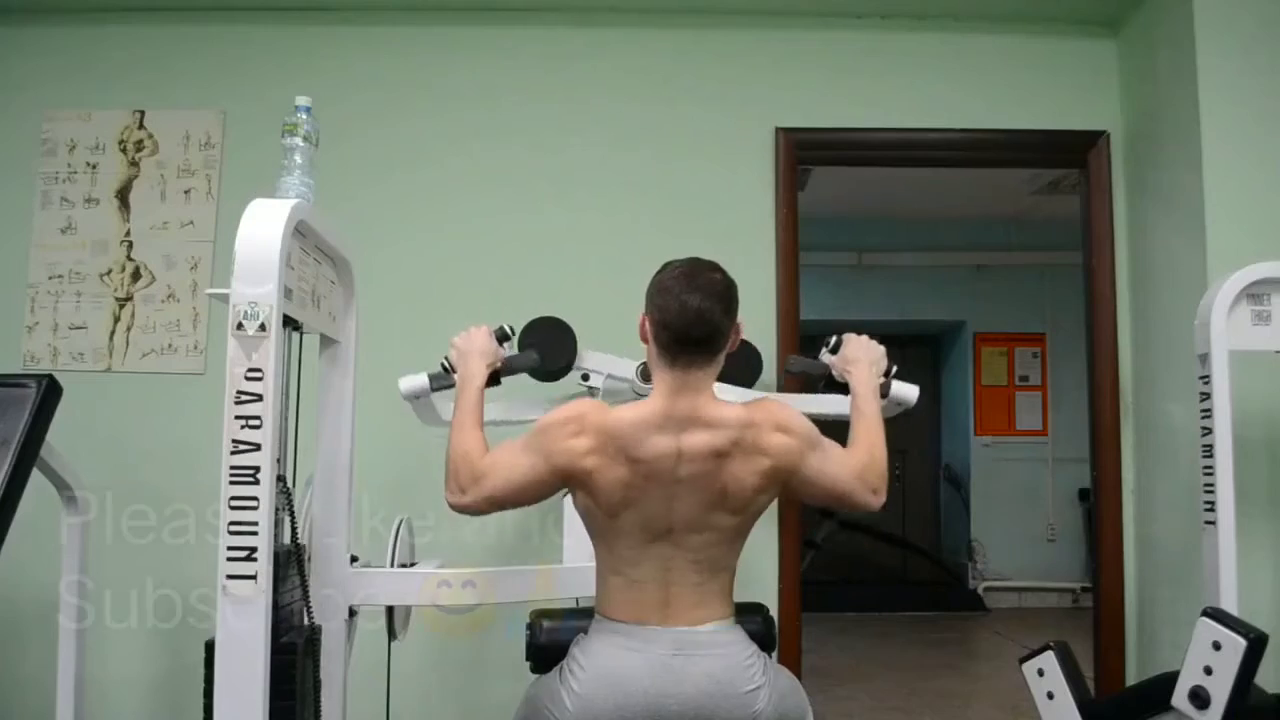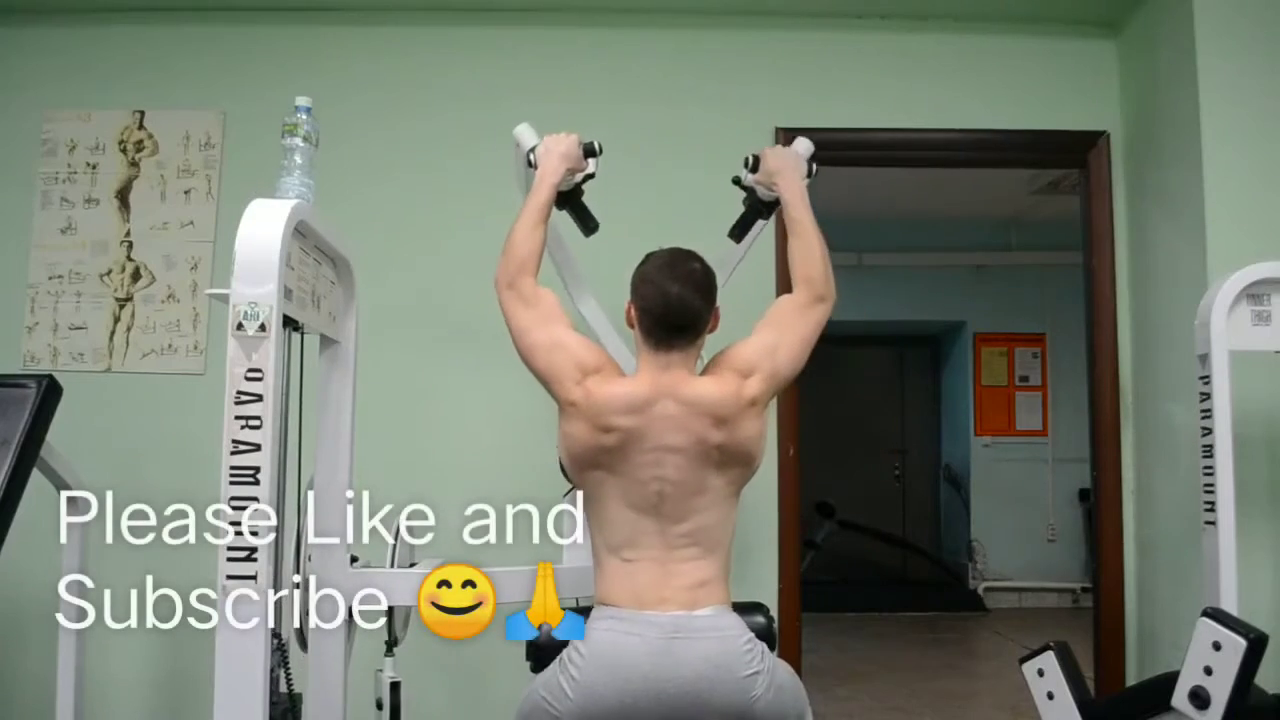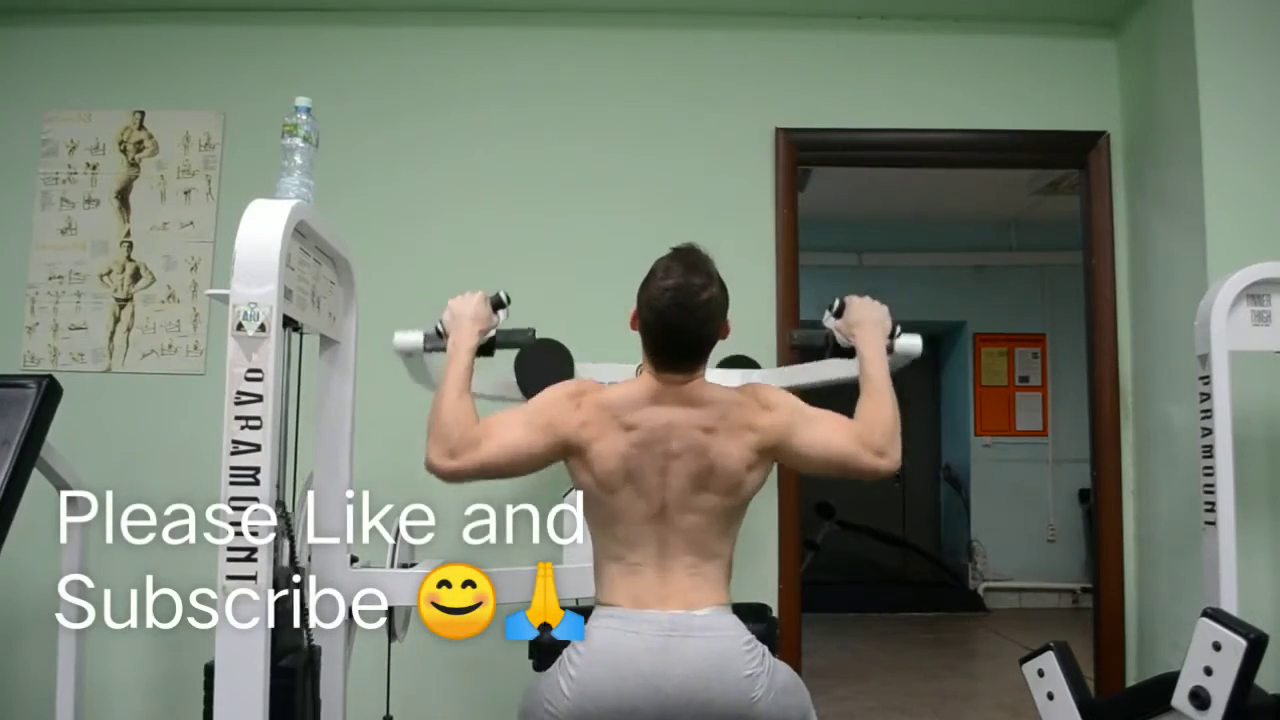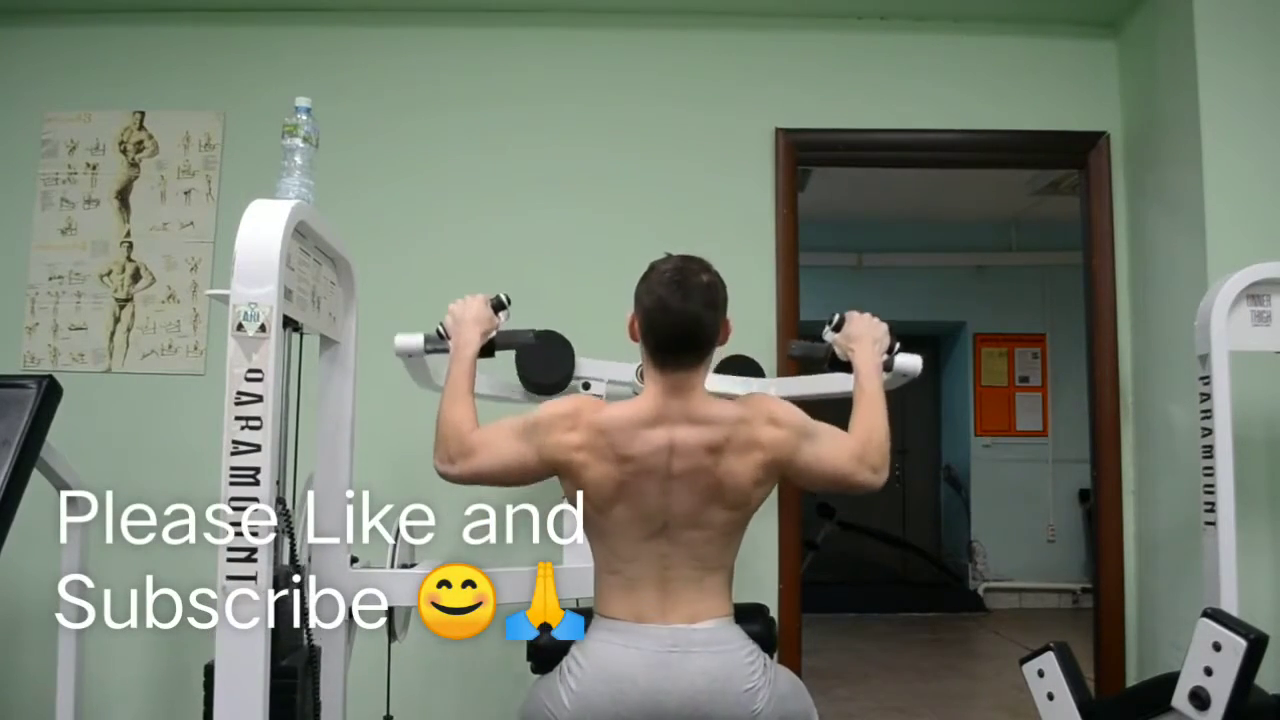
dt=1s
person 1, frame 1
left shoulder: (583, 435)
right shoulder: (770, 437)
left elbow: (466, 490)
right elbow: (869, 490)
left wrist: (472, 373)
right wrist: (865, 380)
left hip: (609, 675)
right hip: (725, 675)
person 1, frame 2
left shoulder: (587, 395)
right shoulder: (740, 395)
left elbow: (515, 284)
right elbow: (816, 295)
left wrist: (549, 176)
right wrist: (790, 185)
left hip: (609, 656)
right hip: (721, 654)
person 1, frame 3
left shoulder: (580, 413)
right shoulder: (760, 417)
left elbow: (448, 457)
right elbow: (881, 455)
left wrist: (463, 339)
right wrist: (868, 340)
left hip: (608, 660)
right hip: (721, 659)
person 1, frame 4
left shoulder: (576, 430)
right shoulder: (762, 432)
left elbow: (454, 457)
right elbow: (870, 466)
left wrist: (465, 339)
right wrist: (867, 355)
left hip: (607, 673)
right hip: (723, 673)
